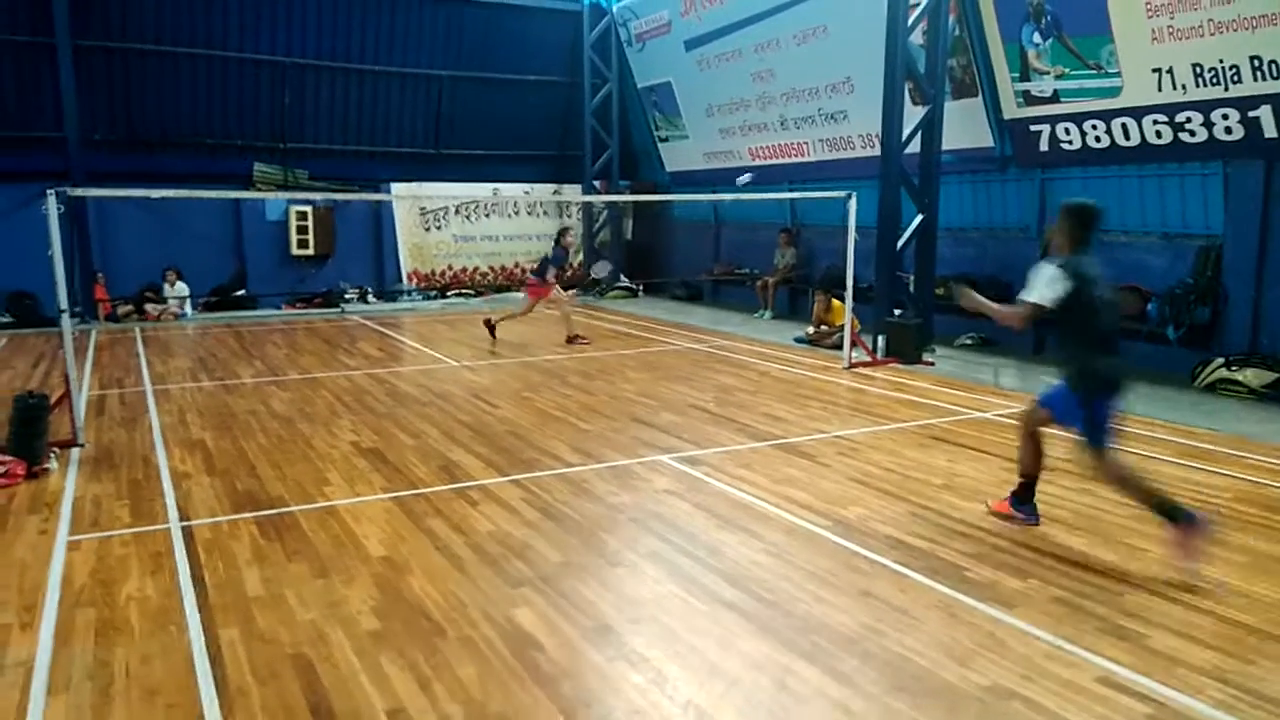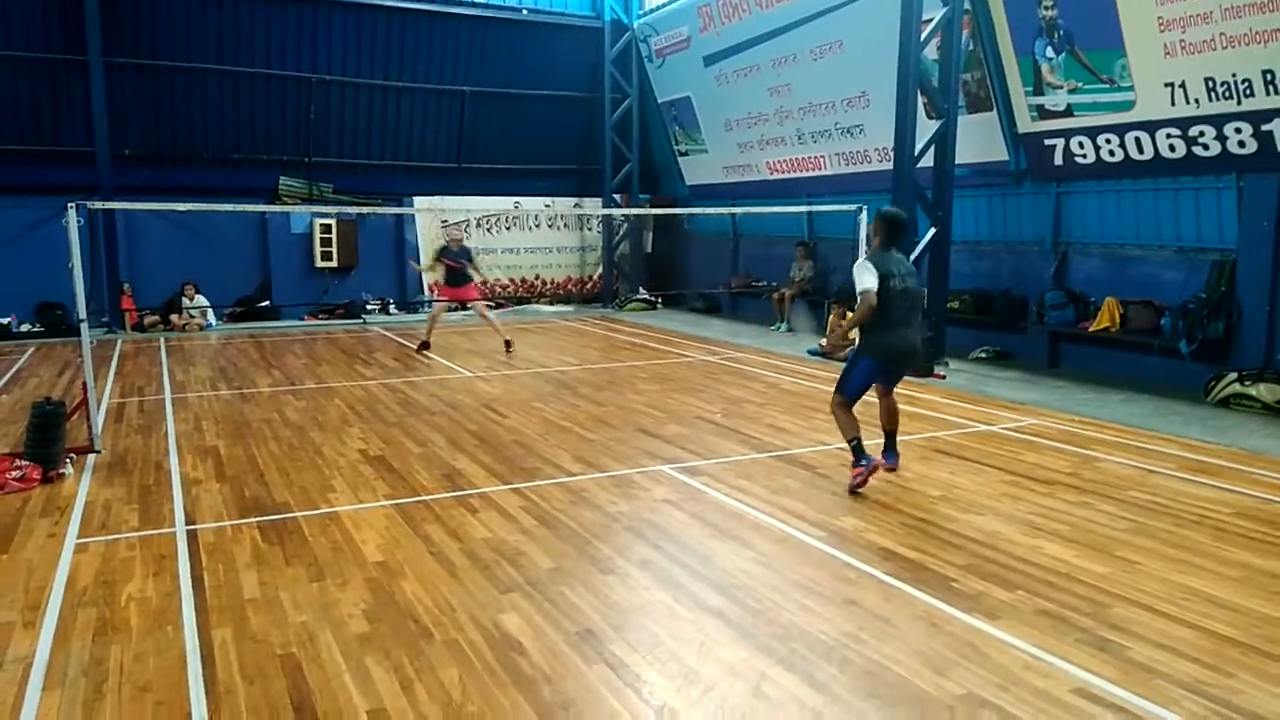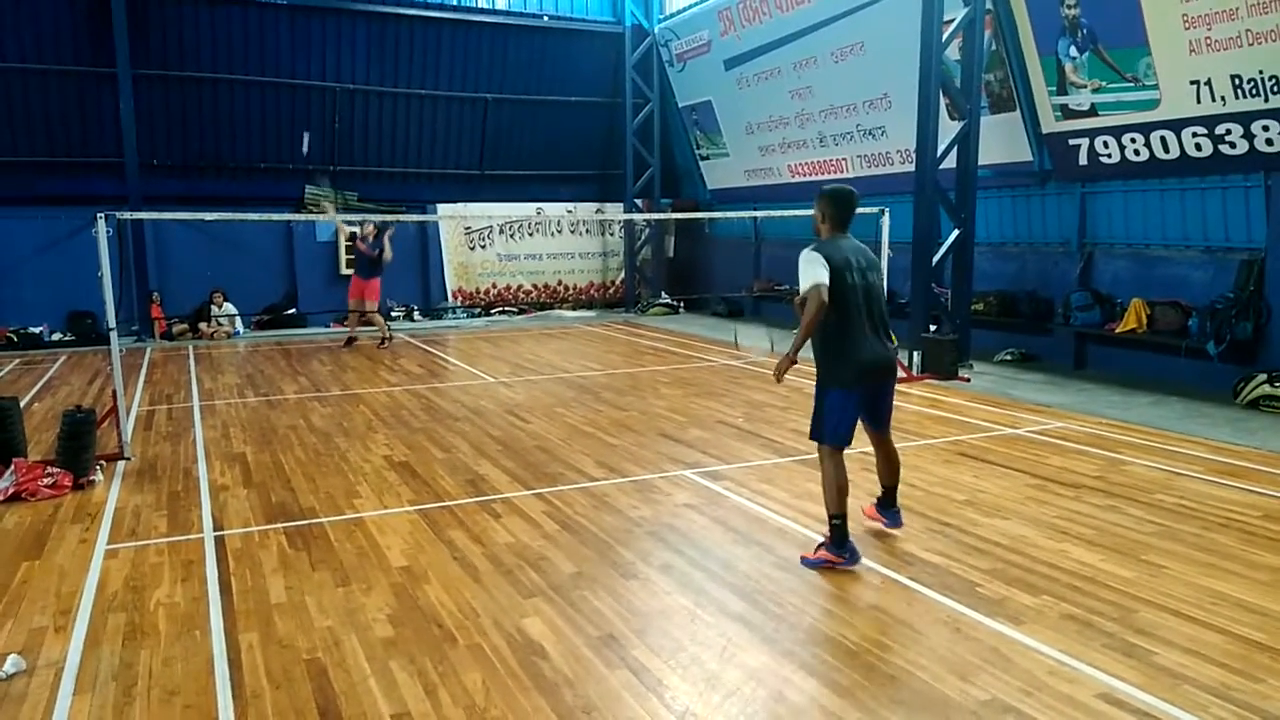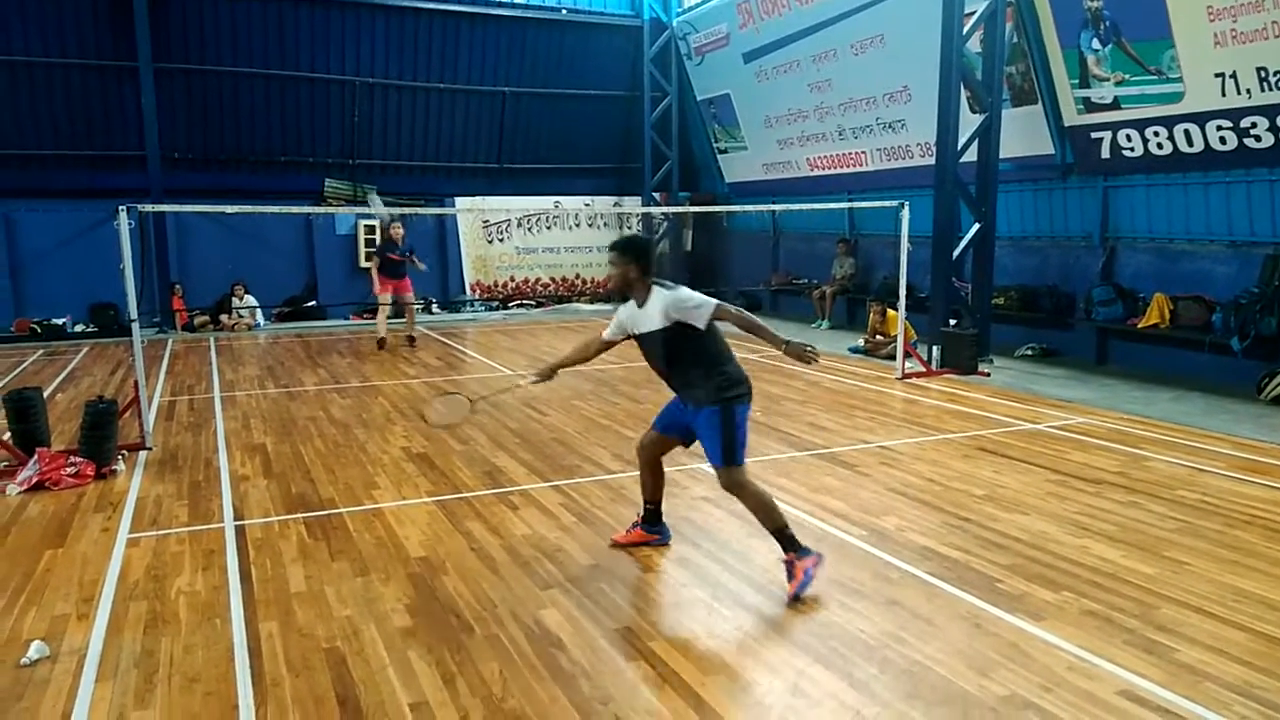
dt=1s
person 1, frame 1
left shoulder: (1054, 270)
right shoulder: (1087, 268)
left elbow: (1017, 318)
left wrist: (978, 302)
left hip: (1089, 376)
right hip: (1098, 370)
left knee: (1100, 459)
right knee: (1031, 419)
left ankle: (1182, 519)
right ankle: (1022, 503)
person 1, frame 2
left shoulder: (867, 263)
right shoulder: (907, 266)
left elbow: (868, 303)
left wrist: (843, 330)
left hip: (878, 346)
right hip: (910, 346)
left knee: (840, 403)
right knee: (884, 392)
left ankle: (861, 459)
right ankle: (890, 453)
person 1, frame 3
left shoulder: (815, 254)
right shoulder: (866, 255)
left elbow: (818, 302)
left wrist: (793, 352)
left hip: (843, 367)
right hip: (882, 360)
left knee: (830, 450)
right knee: (880, 436)
left ankle: (839, 544)
right ankle: (888, 508)
person 1, frame 4
left shoulder: (671, 299)
right shoulder: (627, 313)
left elbow: (732, 314)
right elbow: (597, 344)
left wrist: (784, 344)
right wrist: (553, 368)
left hip: (722, 395)
right hip: (691, 397)
left knee: (732, 478)
right knee: (647, 449)
left ankle: (798, 554)
right ankle: (651, 526)
